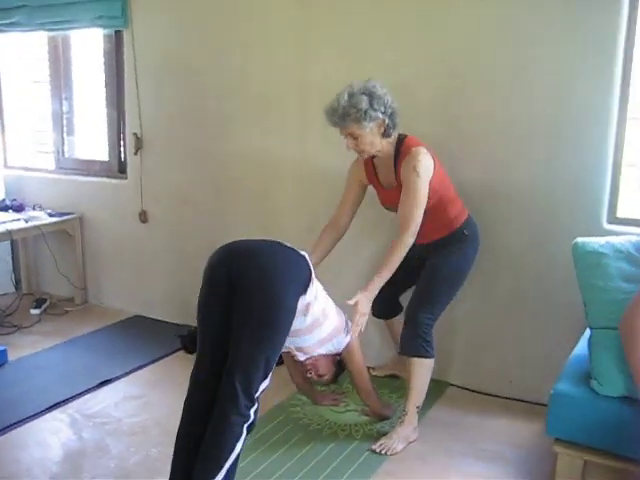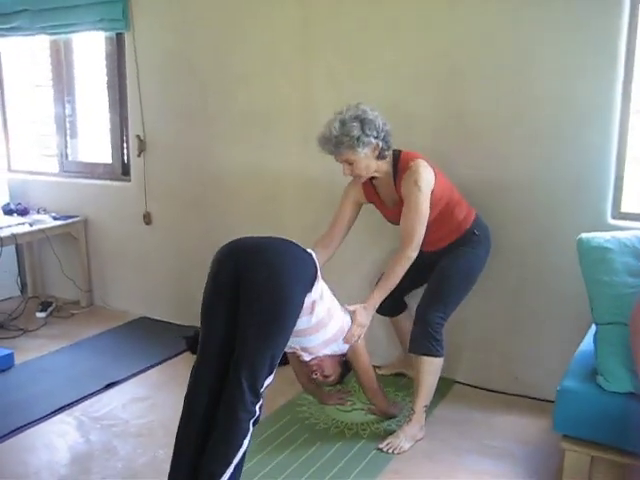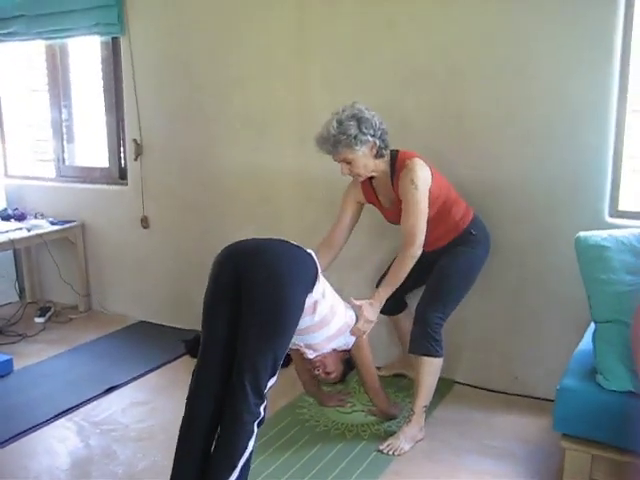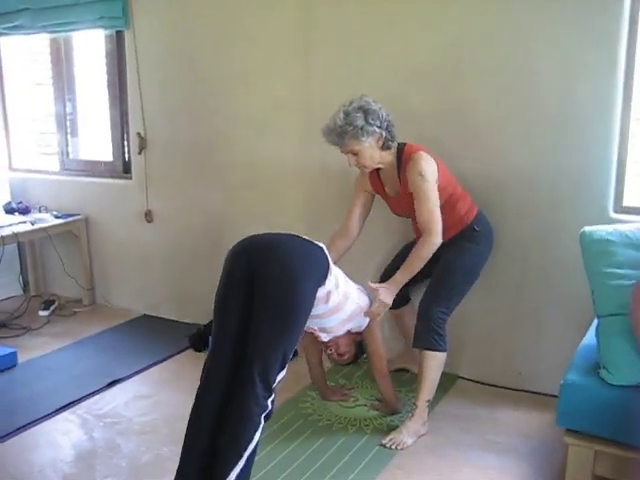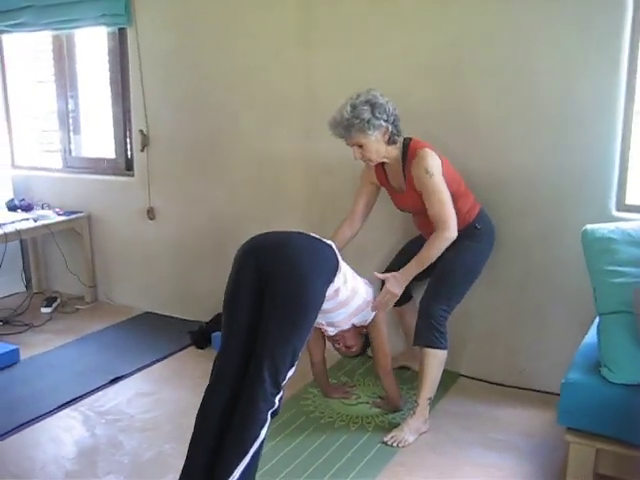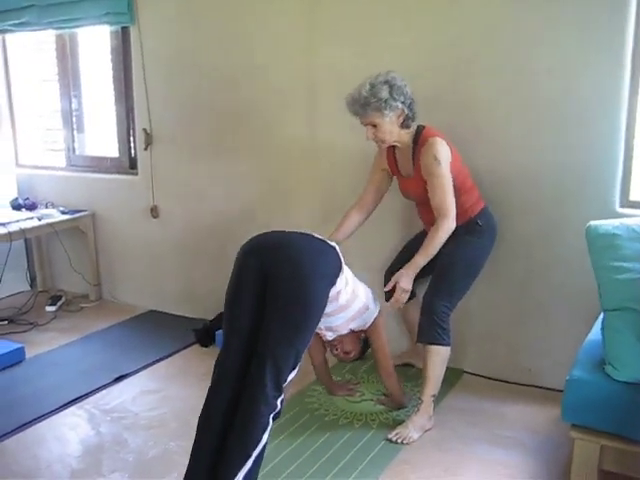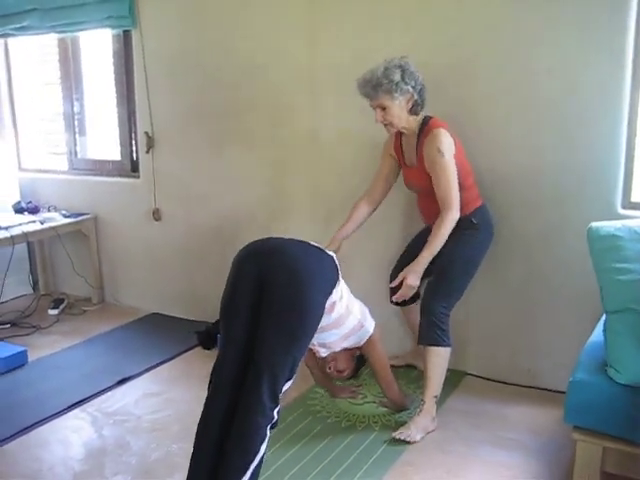
dt=0.2s
person 1, frame 1
left shoulder: (415, 159)
right shoulder: (363, 167)
left elbow: (406, 235)
right elbow: (339, 222)
left wrist: (367, 292)
left hip: (456, 240)
right hip: (422, 242)
left knee: (419, 318)
right knee: (383, 298)
left ankle: (409, 425)
right ankle: (404, 362)
person 1, frame 2
left shoulder: (415, 172)
right shoulder: (360, 187)
left elbow: (408, 250)
right elbow: (330, 240)
left wrist: (368, 307)
left hip: (467, 241)
right hip: (431, 245)
left knee: (429, 318)
right knee: (389, 294)
left ankle: (416, 424)
right ankle: (411, 360)
person 1, frame 3
left shoulder: (411, 171)
right shoulder: (360, 186)
left elbow: (412, 248)
right elbow: (334, 241)
left wrist: (374, 304)
left hip: (465, 241)
right hip: (430, 244)
left knee: (428, 318)
right knee: (388, 293)
left ankle: (416, 424)
right ankle: (410, 361)
person 1, frame 4
left shoulder: (417, 164)
right shoulder: (369, 176)
left elbow: (434, 237)
right elbow: (348, 231)
left wrist: (393, 287)
left hip: (468, 236)
right hip: (434, 236)
left knee: (432, 313)
right knee: (390, 283)
left ankle: (419, 419)
right ankle: (413, 355)
person 1, frame 5
left shoulder: (423, 160)
right shoulder: (375, 169)
left elbow: (448, 230)
right elbow: (354, 220)
left wrist: (404, 277)
left hip: (470, 233)
right hip: (435, 233)
left knee: (432, 310)
right knee: (390, 281)
left ankle: (420, 417)
right ankle: (414, 353)
person 1, frame 6
left shoulder: (432, 148)
right shoulder: (387, 154)
left elbow: (447, 220)
right elbow: (363, 206)
left wrist: (412, 271)
left hip: (472, 229)
right hip: (440, 228)
left knee: (436, 307)
right knee: (394, 279)
left ankle: (425, 413)
right ankle: (419, 351)
person 1, frame 7
left shoulder: (437, 139)
right shoulder: (395, 142)
left elbow: (452, 211)
right elbow: (372, 197)
left wrist: (419, 266)
right wrist: (335, 242)
left hip: (469, 226)
right hip: (439, 225)
left knee: (434, 307)
right knee: (399, 281)
left ankle: (428, 414)
right ankle: (421, 352)
person 2, frame 1
right shoulder: (339, 331)
left elbow: (297, 372)
right elbow: (365, 387)
left wrist: (316, 396)
right wrist: (381, 410)
right hip: (277, 272)
left knee: (204, 388)
right knee: (238, 400)
person 2, frame 2
right shoulder: (343, 330)
left elbow: (302, 369)
right elbow: (371, 385)
left wrist: (323, 395)
right wrist: (387, 409)
left hip: (233, 255)
right hip: (283, 270)
left knee: (206, 383)
right knee: (244, 395)
person 2, frame 3
right shoulder: (347, 325)
left elbow: (304, 366)
right elbow: (372, 382)
left wrist: (322, 396)
right wrist: (387, 410)
right hip: (284, 270)
left knee: (208, 384)
right knee: (248, 396)
person 2, frame 4
right shoulder: (359, 306)
left elbow: (312, 354)
right elbow: (380, 369)
left wrist: (325, 391)
right wrist: (392, 404)
left hip: (246, 251)
right hip: (296, 265)
left knee: (219, 376)
right knee: (257, 387)
person 2, frame 5
right shoulder: (364, 301)
left elbow: (315, 354)
right elbow: (384, 365)
left wrist: (327, 388)
right wrist: (394, 401)
left hip: (255, 250)
right hip: (304, 264)
left knee: (228, 374)
right knee: (265, 384)
person 2, frame 6
right shoulder: (363, 307)
left elbow: (314, 346)
right elbow: (386, 367)
left wrist: (331, 385)
right wrist: (398, 399)
left hip: (257, 250)
right hip: (307, 265)
left knee: (229, 374)
right knee: (265, 387)
person 2, frame 7
right shoulder: (357, 324)
left elbow: (313, 359)
right elbow: (386, 379)
left wrist: (334, 387)
right wrist: (401, 402)
left hip: (253, 257)
right hip: (304, 272)
left knee: (225, 384)
right knee: (261, 397)
